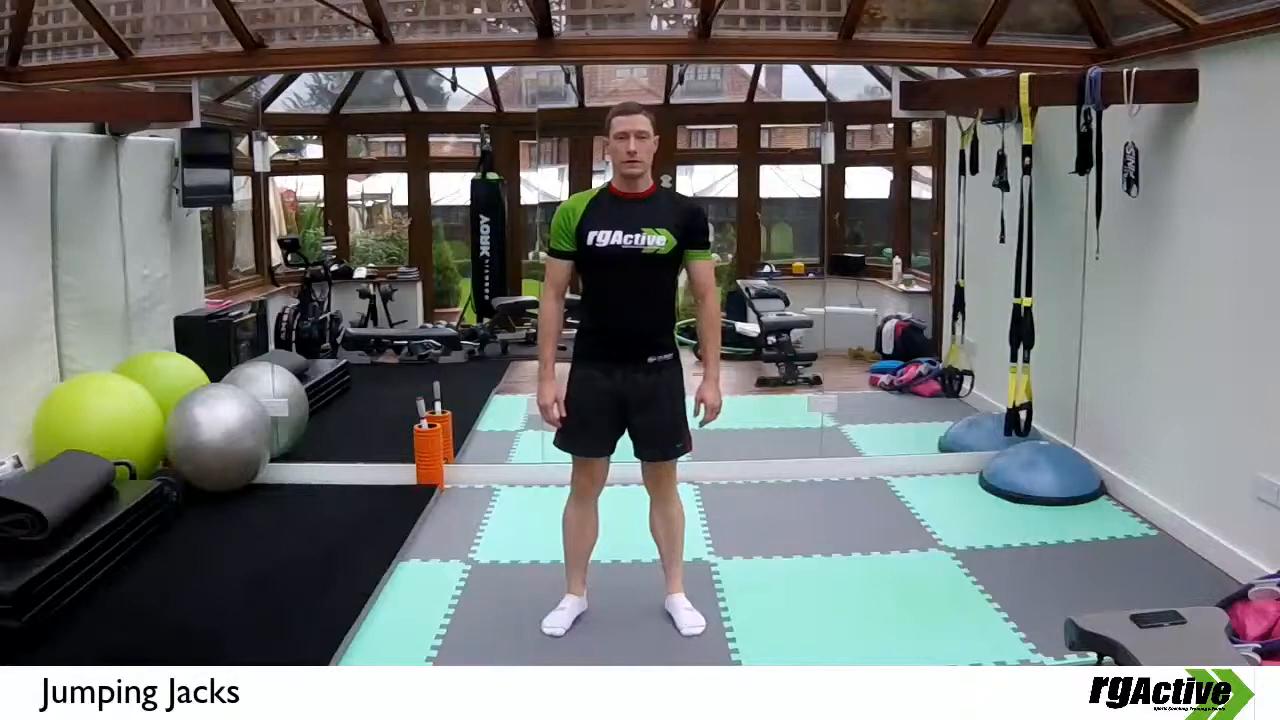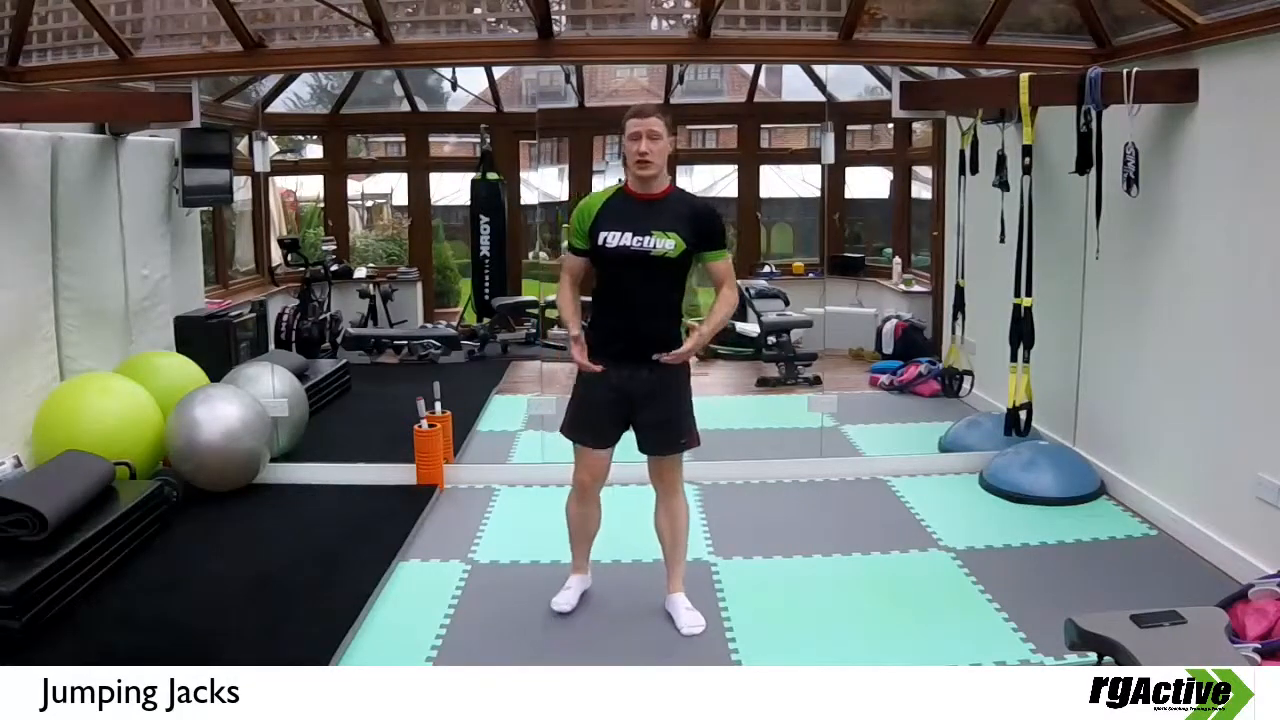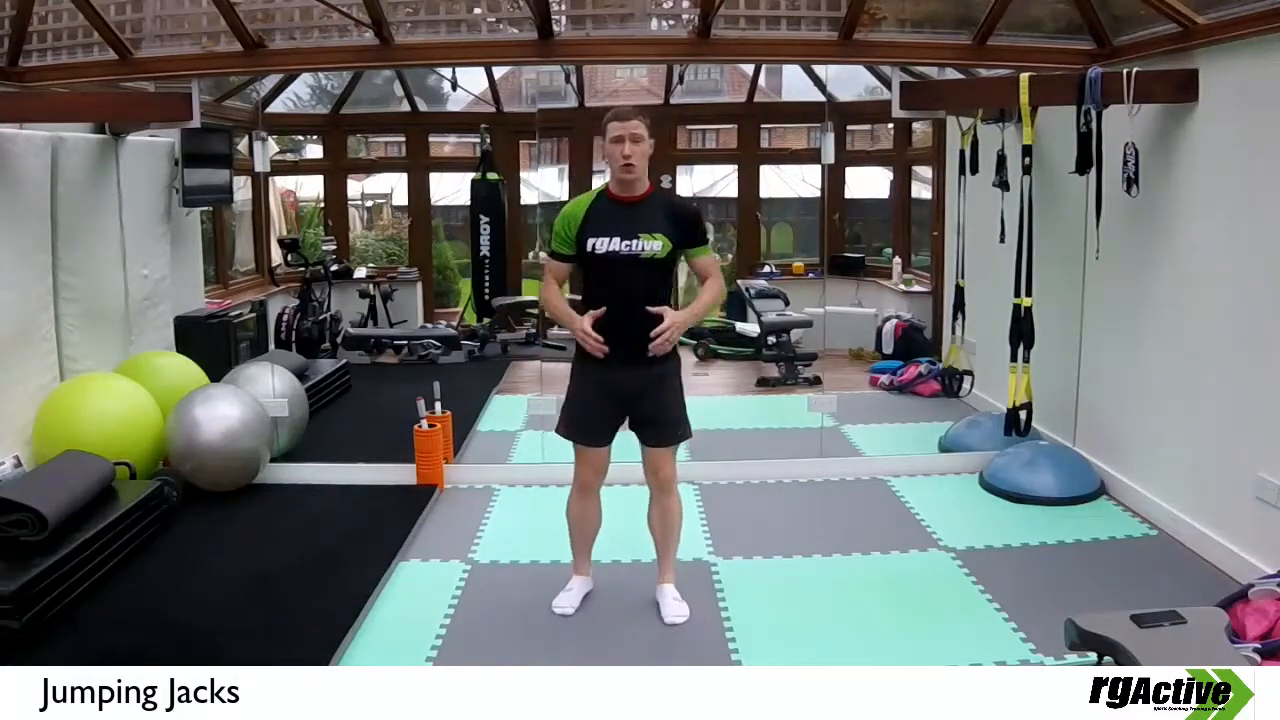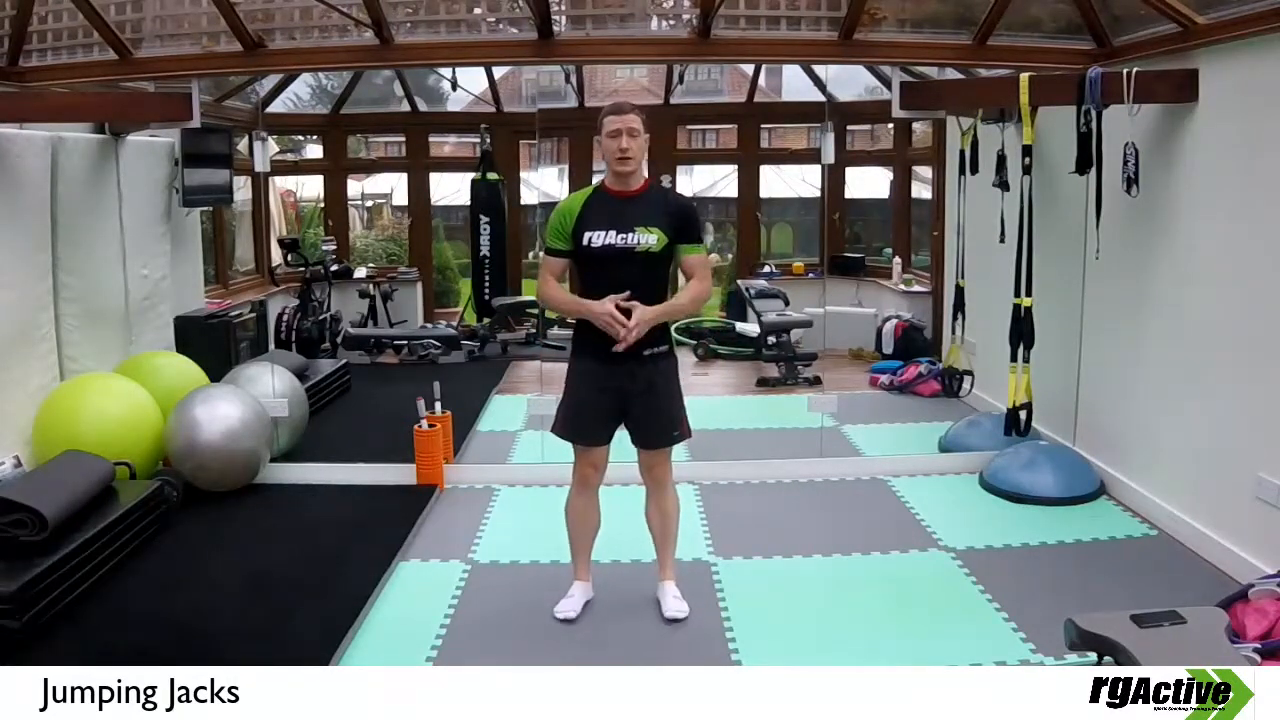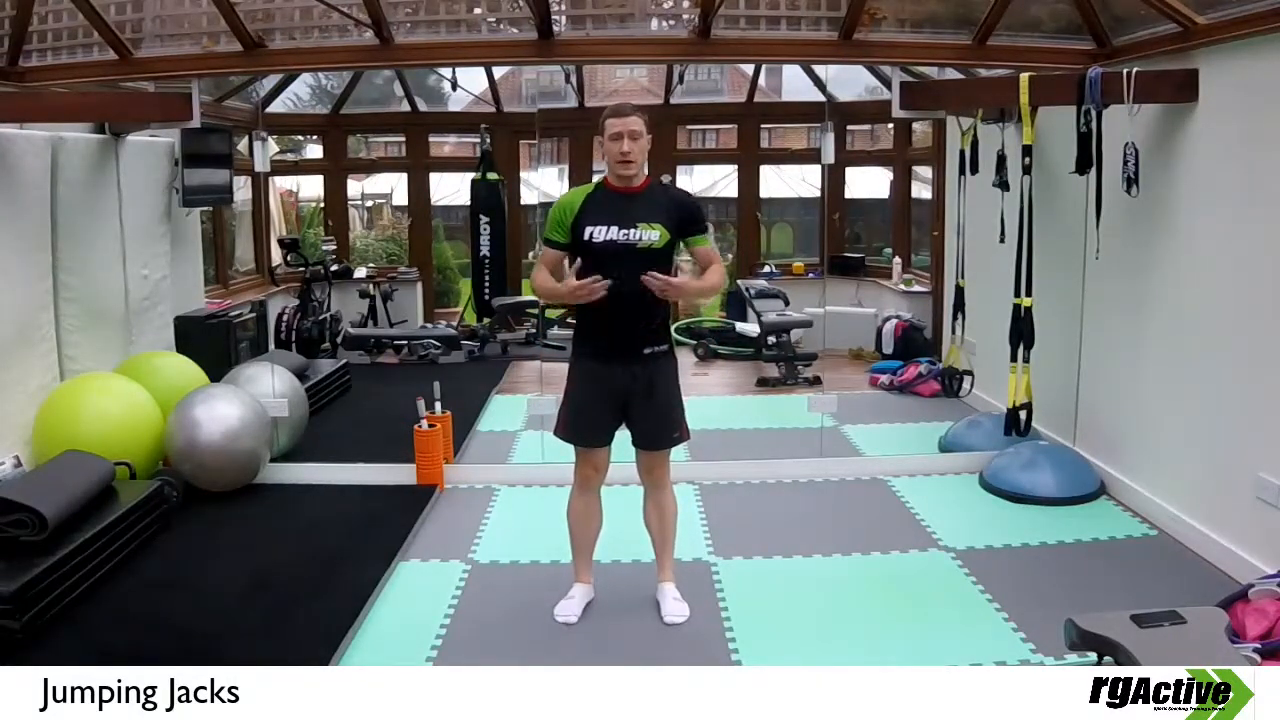
dt=1s
person 1, frame 1
left shoulder: (684, 213)
right shoulder: (577, 211)
left elbow: (706, 297)
right elbow: (553, 296)
left wrist: (711, 376)
right wrist: (547, 376)
left hip: (658, 370)
right hip: (592, 371)
left knee: (663, 485)
right knee: (584, 485)
left ankle: (675, 593)
right ankle: (575, 594)
person 1, frame 2
left shoulder: (697, 214)
right shoulder: (593, 208)
left elbow: (727, 287)
right elbow: (569, 278)
left wrist: (703, 333)
right wrist: (573, 331)
left hip: (663, 368)
right hip: (602, 367)
left knee: (668, 482)
right knee: (586, 480)
left ankle: (675, 591)
right ankle: (579, 573)
person 1, frame 3
left shoulder: (679, 212)
right shoulder: (577, 213)
left elbow: (713, 281)
right elbow: (550, 283)
left wrist: (685, 318)
right wrist: (573, 322)
left hip: (656, 366)
right hip: (596, 366)
left knee: (662, 478)
right knee: (586, 477)
left ankle: (666, 582)
right ankle: (580, 574)
person 1, frame 4
left shoulder: (675, 208)
right shoulder: (573, 209)
left elbow: (701, 284)
right elbow: (547, 286)
left wrist: (653, 314)
right wrist: (589, 309)
left hip: (653, 361)
right hip: (591, 362)
left knee: (658, 473)
right knee: (586, 473)
left ankle: (667, 580)
right ankle: (581, 581)
person 1, frame 5
left shoulder: (676, 204)
right shoulder: (573, 204)
left elbow: (717, 272)
right elbow: (540, 277)
left wrist: (687, 287)
right wrist: (567, 290)
left hip: (653, 360)
right hip: (592, 362)
left knee: (656, 473)
right knee: (587, 474)
left ankle: (666, 580)
right ankle: (582, 581)
